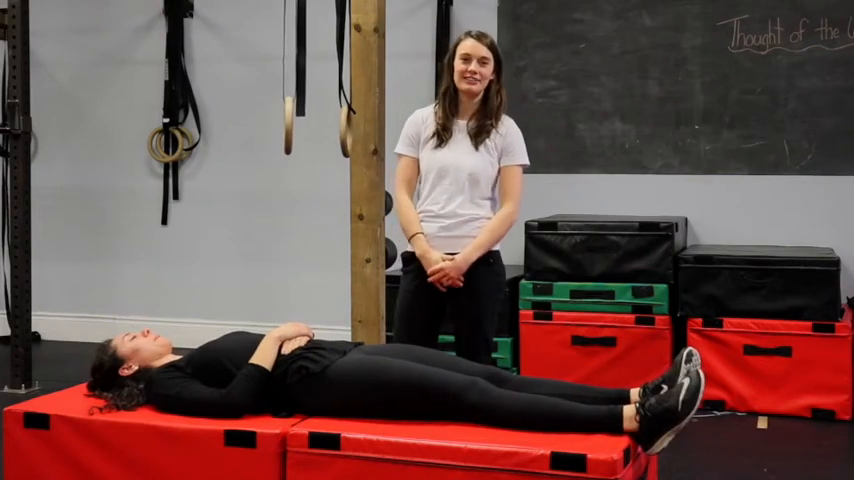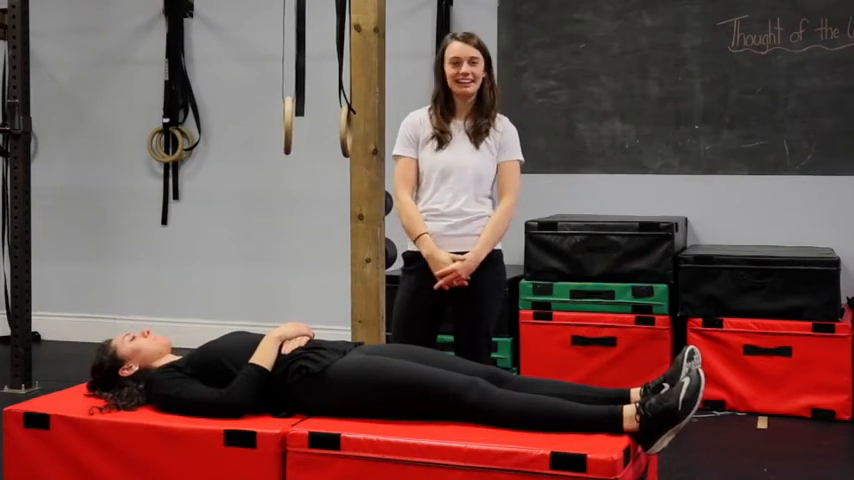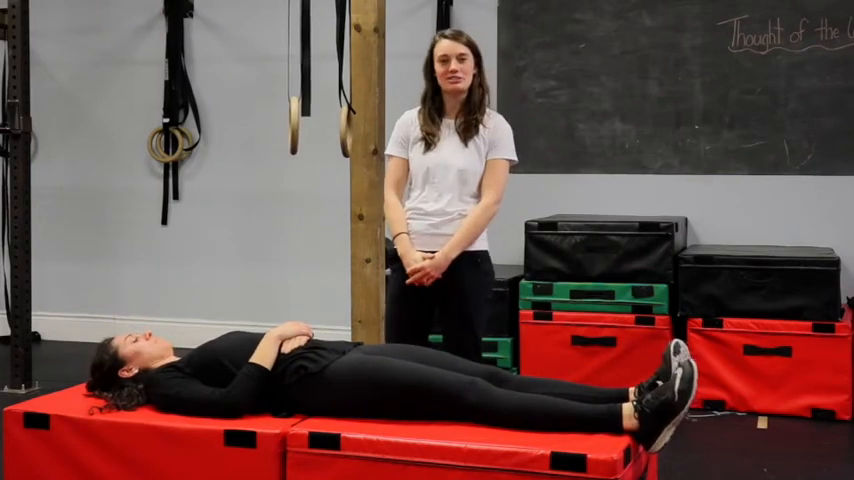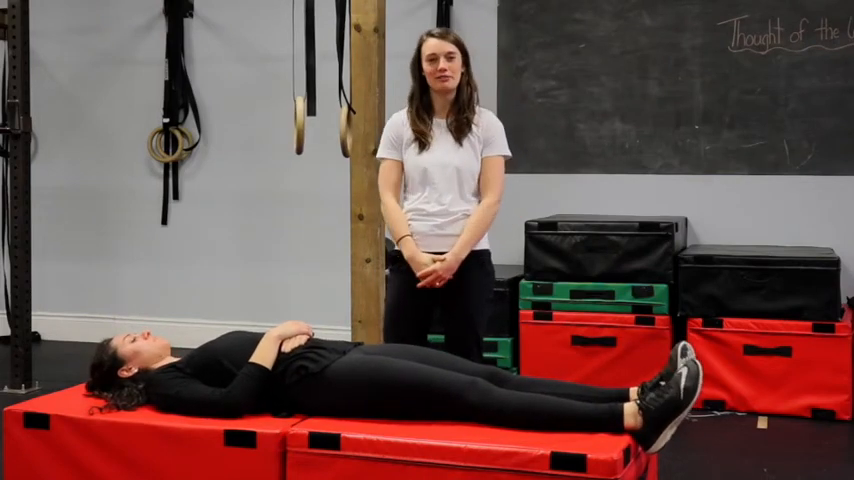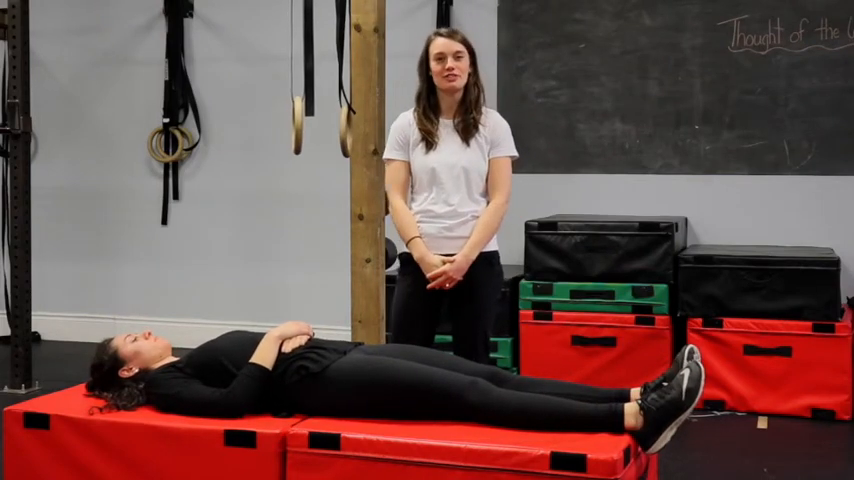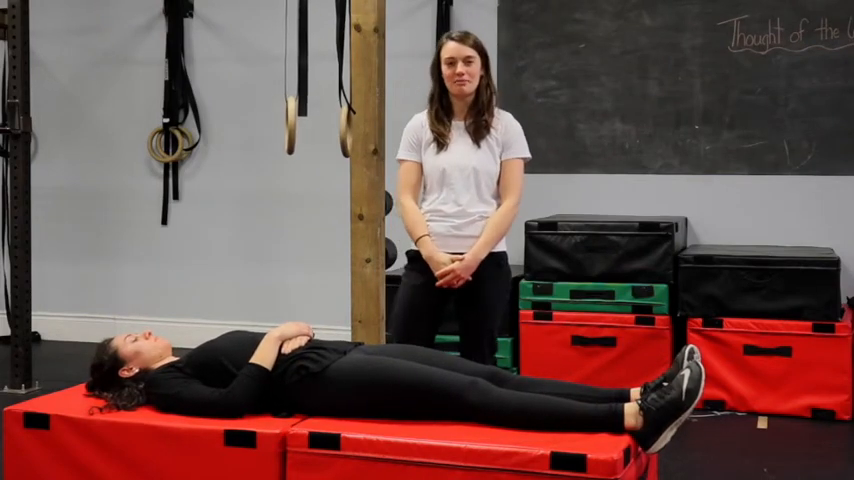
dt=0.5s
person 1, frame 1
left shoulder: (193, 359)
right shoulder: (166, 384)
right elbow: (236, 402)
left wrist: (283, 338)
right wrist: (273, 340)
left hip: (339, 355)
right hip: (317, 383)
left knee: (489, 376)
right knee: (472, 397)
left ankle: (637, 397)
right ankle: (632, 422)
person 1, frame 2
left shoulder: (191, 358)
right shoulder: (165, 386)
right elbow: (237, 401)
left wrist: (285, 337)
right wrist: (273, 339)
left hip: (340, 355)
right hip: (319, 384)
left knee: (491, 375)
right knee: (473, 397)
left ankle: (637, 397)
right ankle: (632, 422)
person 1, frame 3
left shoulder: (193, 359)
right shoulder: (168, 387)
right elbow: (236, 401)
left wrist: (287, 335)
right wrist: (274, 339)
left hip: (339, 354)
right hip: (318, 383)
left knee: (492, 376)
right knee: (473, 397)
left ankle: (636, 395)
right ankle: (632, 420)
person 1, frame 4
left shoulder: (194, 359)
right shoulder: (166, 387)
right elbow: (236, 402)
left wrist: (288, 335)
right wrist: (274, 338)
left hip: (341, 354)
right hip: (320, 383)
left knee: (492, 376)
right knee: (474, 398)
left ankle: (637, 396)
right ankle: (634, 420)
person 1, frame 5
left shoulder: (192, 359)
right shoulder: (166, 387)
right elbow: (236, 402)
left wrist: (289, 334)
right wrist: (275, 339)
left hip: (338, 354)
right hip: (320, 382)
left knee: (490, 374)
right knee: (474, 396)
left ankle: (637, 395)
right ankle: (633, 419)
person 1, frame 6
left shoulder: (194, 358)
right shoulder: (166, 386)
right elbow: (236, 402)
left wrist: (288, 335)
right wrist: (275, 339)
left hip: (343, 354)
right hip: (320, 384)
left knee: (491, 375)
right knee: (474, 398)
left ankle: (636, 396)
right ankle: (634, 420)
person 2, frame 1
left shoulder: (505, 131)
right shoulder: (421, 122)
left elbow: (509, 208)
right elbow: (402, 194)
left wrist: (463, 260)
right wrist: (425, 252)
left hip: (480, 263)
right hip: (422, 260)
left knee: (474, 363)
person 2, frame 2
left shoulder: (502, 130)
right shoulder: (417, 123)
left elbow: (508, 202)
right elbow: (404, 196)
left wrist: (470, 260)
right wrist: (433, 253)
left hip: (482, 261)
right hip: (423, 258)
left knee: (472, 362)
person 2, frame 3
left shoulder: (494, 127)
right shoulder: (410, 123)
left elbow: (490, 201)
right elbow: (392, 194)
left wrist: (444, 258)
right wrist: (406, 251)
left hip: (467, 260)
right hip: (411, 259)
left knee: (463, 361)
person 2, frame 4
left shoulder: (486, 125)
right shoulder: (401, 124)
left elbow: (491, 200)
right elbow: (388, 197)
left wrist: (453, 257)
right wrist: (412, 253)
left hip: (469, 260)
right hip: (411, 259)
left knee: (465, 361)
person 2, frame 5
left shoulder: (492, 125)
right shoulder: (407, 125)
left elbow: (499, 200)
right elbow: (396, 198)
left wrist: (464, 258)
right wrist: (423, 255)
left hip: (478, 261)
right hip: (419, 260)
left knee: (472, 362)
person 2, frame 6
left shoulder: (504, 126)
right shoulder: (420, 126)
left elbow: (510, 202)
right elbow: (407, 198)
left wrist: (472, 258)
right wrist: (431, 253)
left hip: (486, 261)
right hip: (427, 259)
left knee: (477, 362)
